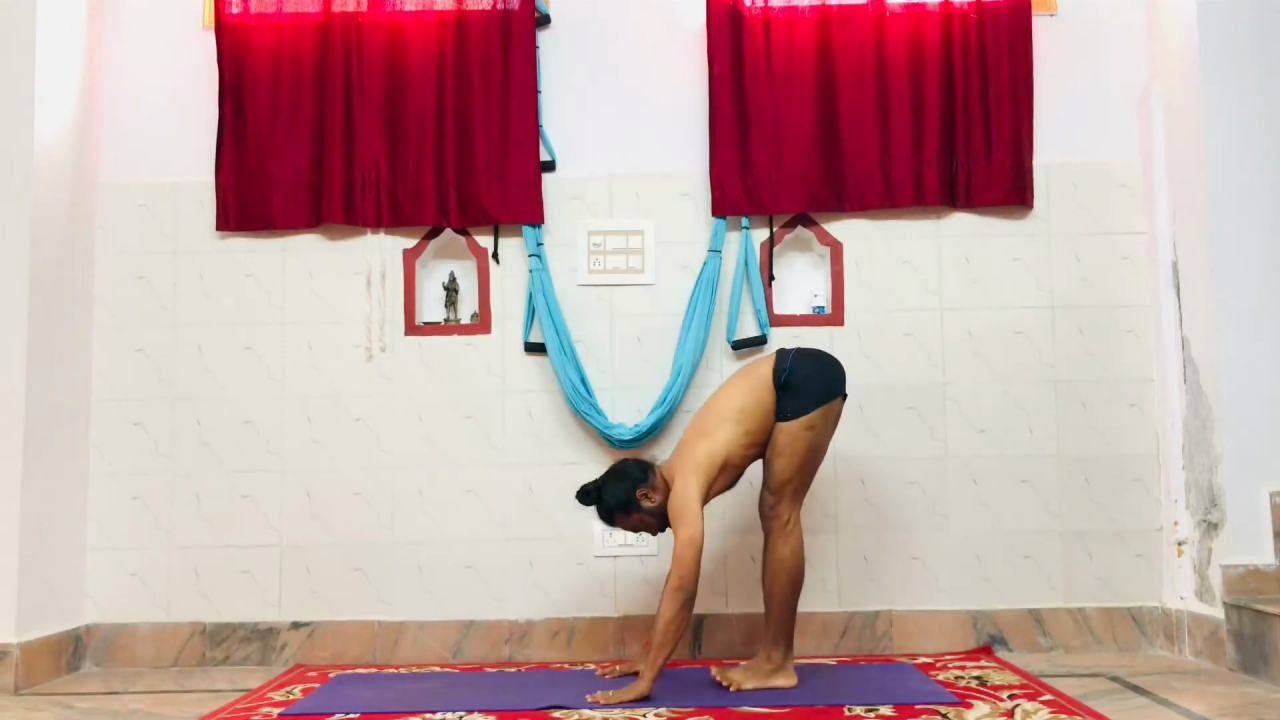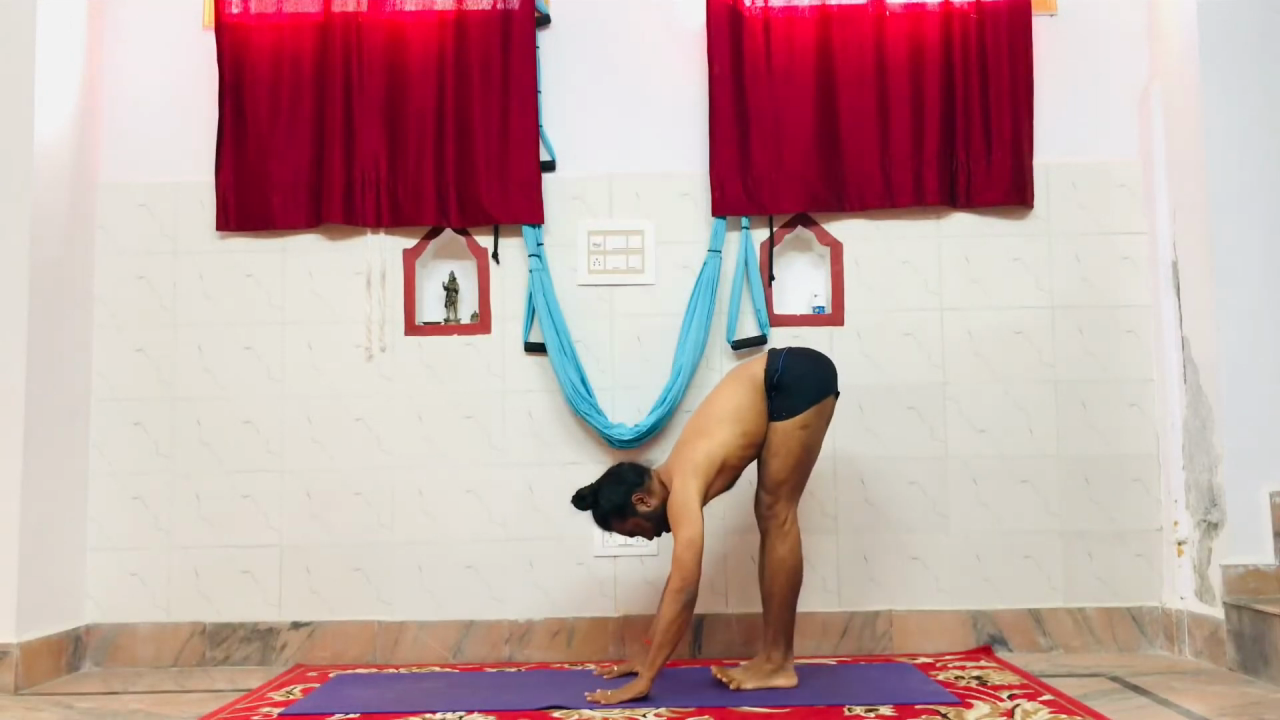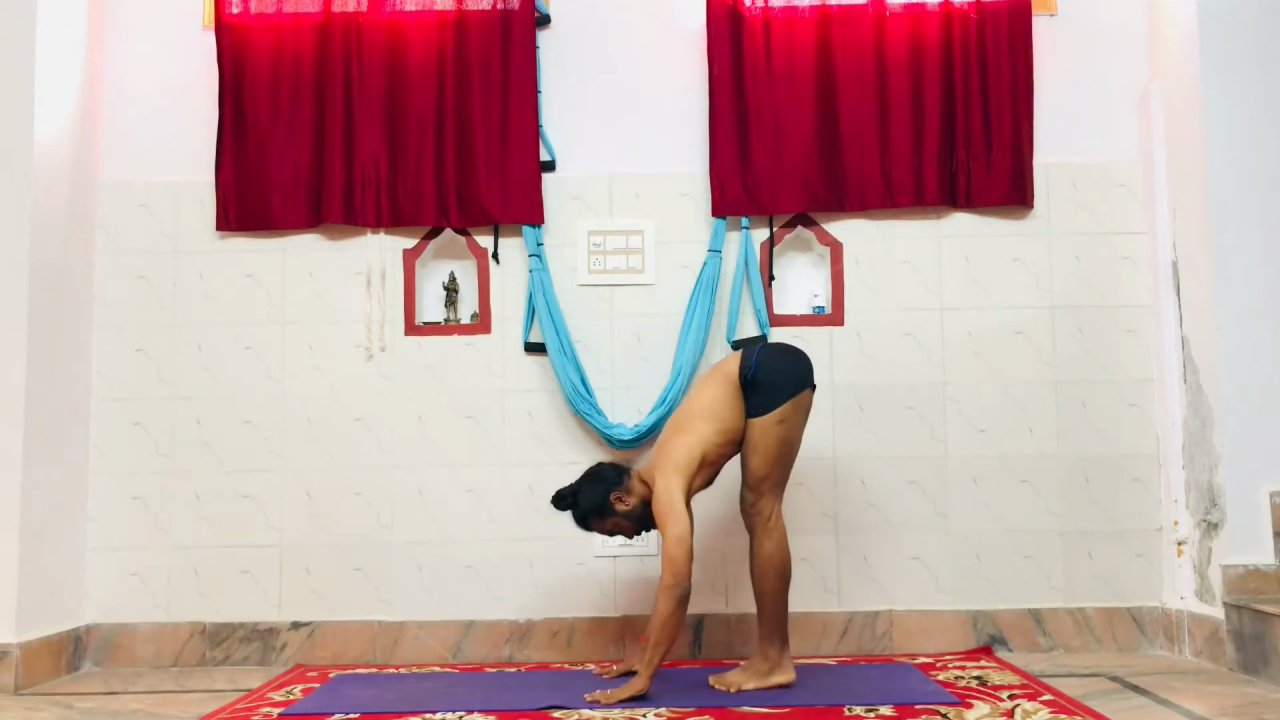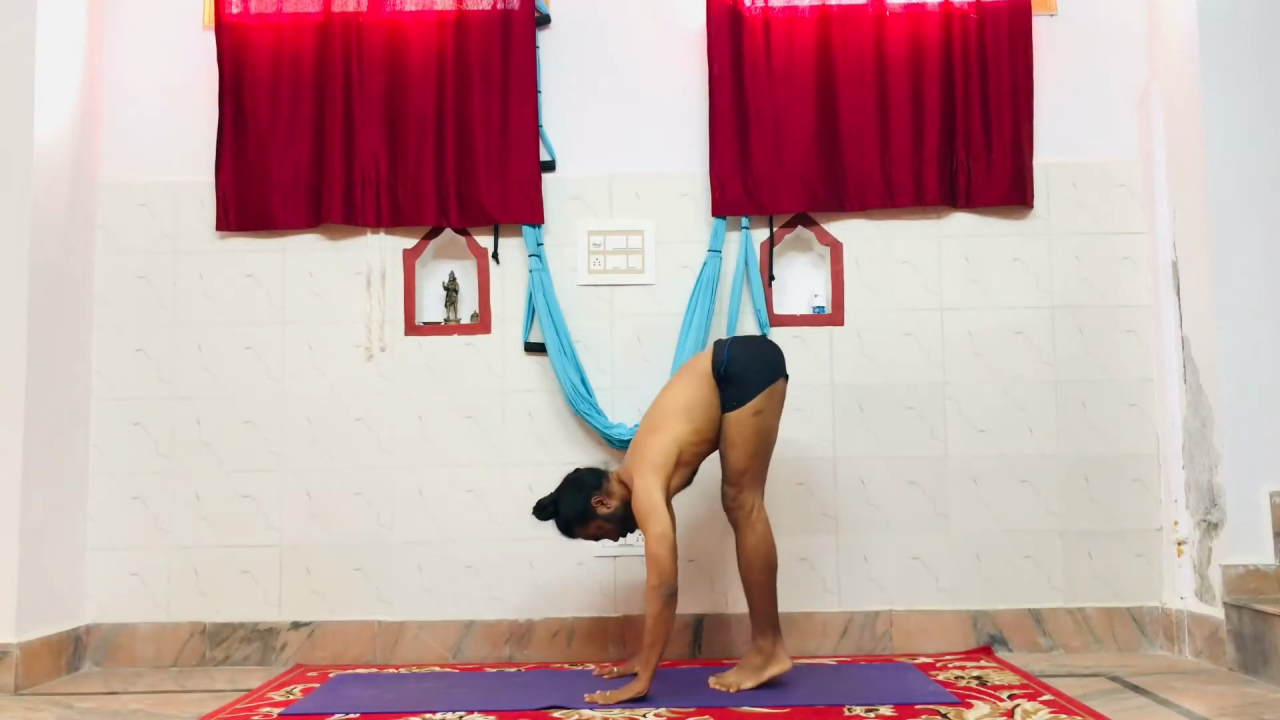
dt=0.5s
person 1, frame 1
left shoulder: (683, 487)
right shoulder: (678, 476)
left elbow: (681, 588)
right elbow: (680, 583)
left wrist: (645, 681)
right wrist: (650, 659)
left hip: (808, 378)
right hip: (791, 380)
left knee: (779, 517)
right knee: (775, 517)
left ankle: (777, 663)
right ankle: (773, 658)
person 1, frame 2
left shoulder: (682, 491)
right shoulder: (676, 480)
left elbow: (683, 590)
right elbow: (679, 582)
left wrist: (644, 680)
right wrist: (649, 658)
left hip: (799, 378)
right hip: (782, 379)
left knee: (776, 517)
right knee: (771, 517)
left ankle: (778, 662)
right ankle: (774, 658)
person 1, frame 3
left shoulder: (664, 488)
right shoulder: (661, 480)
left elbow: (676, 587)
right elbow: (673, 582)
left wrist: (643, 678)
right wrist: (645, 656)
left hip: (774, 372)
right hip: (763, 374)
left knee: (761, 514)
right knee: (756, 514)
left ankle: (774, 658)
right ankle: (770, 656)
person 1, frame 4
left shoulder: (644, 489)
right shoulder: (639, 481)
left elbow: (663, 586)
right elbow: (661, 583)
left wrist: (643, 680)
right wrist: (645, 658)
left hip: (747, 366)
right hip: (736, 369)
left knee: (743, 509)
right knee: (740, 508)
left ankle: (768, 651)
right ankle: (765, 649)
